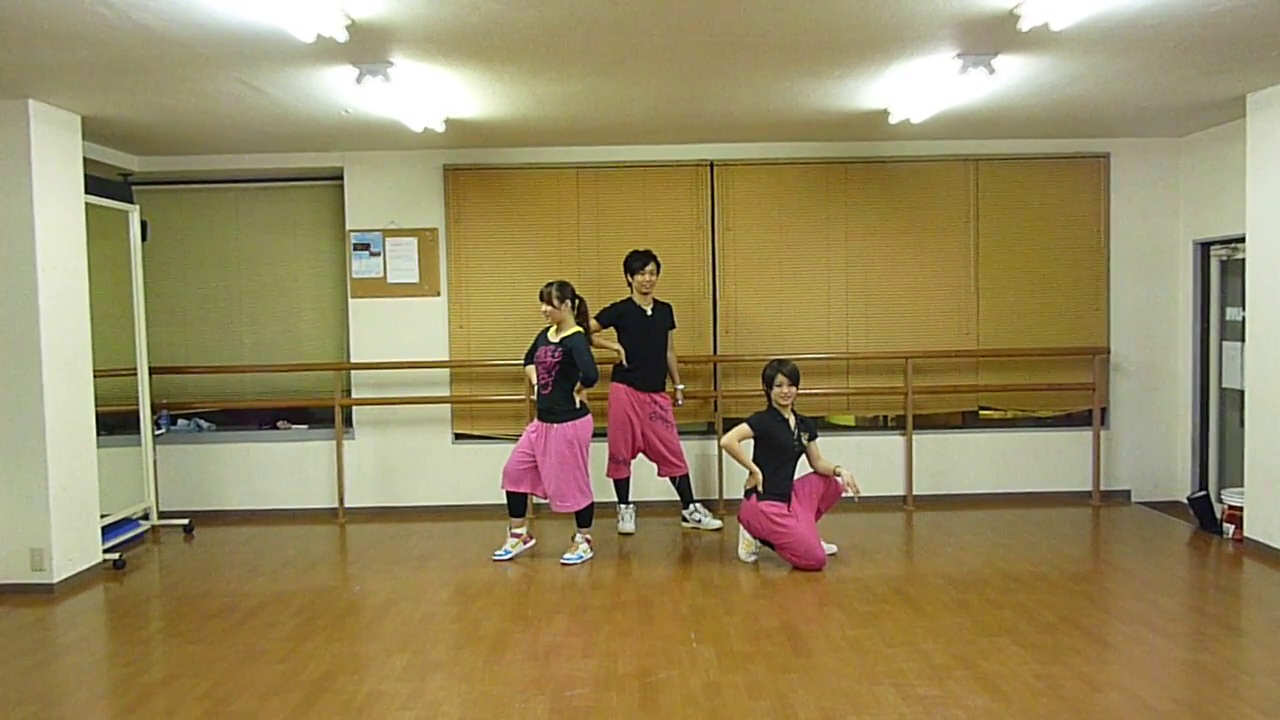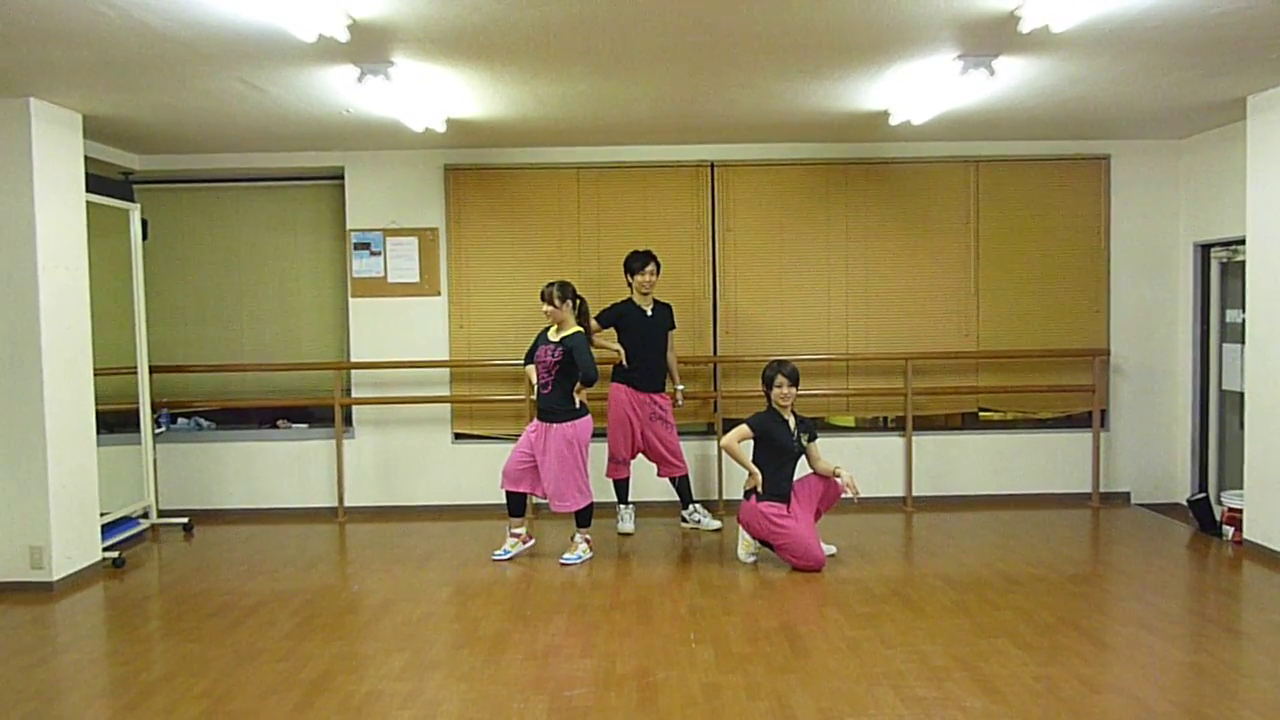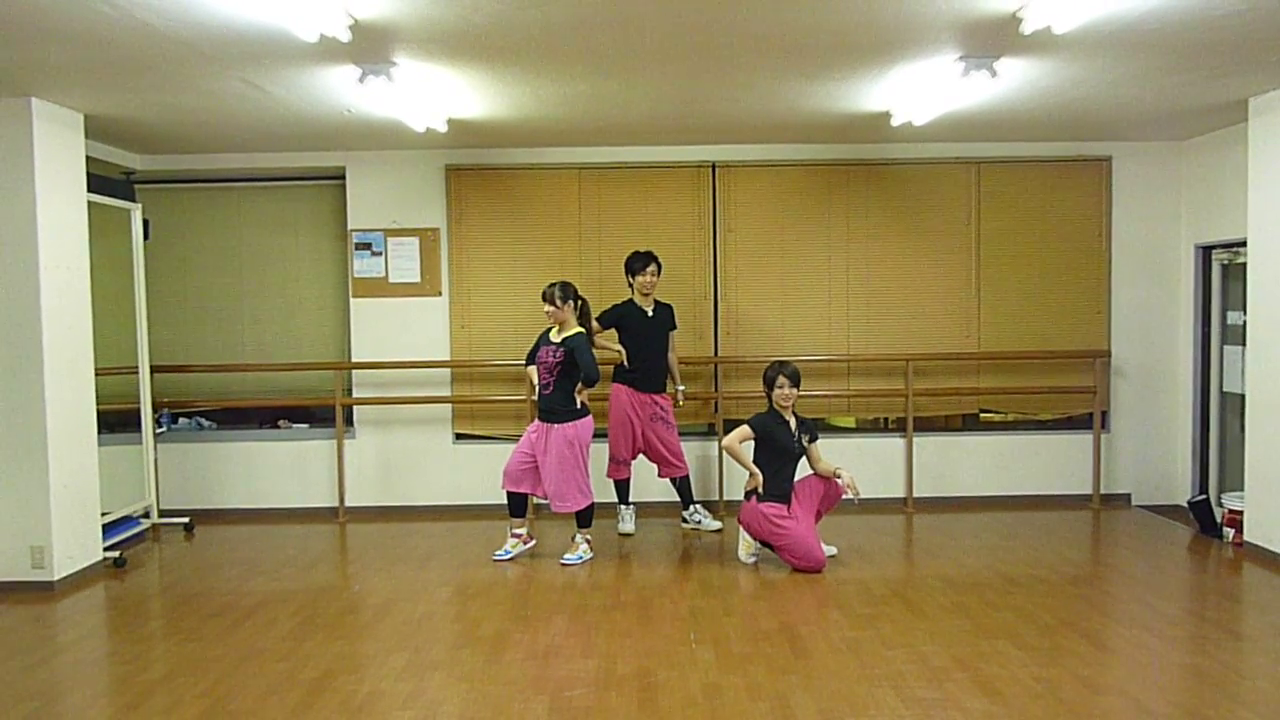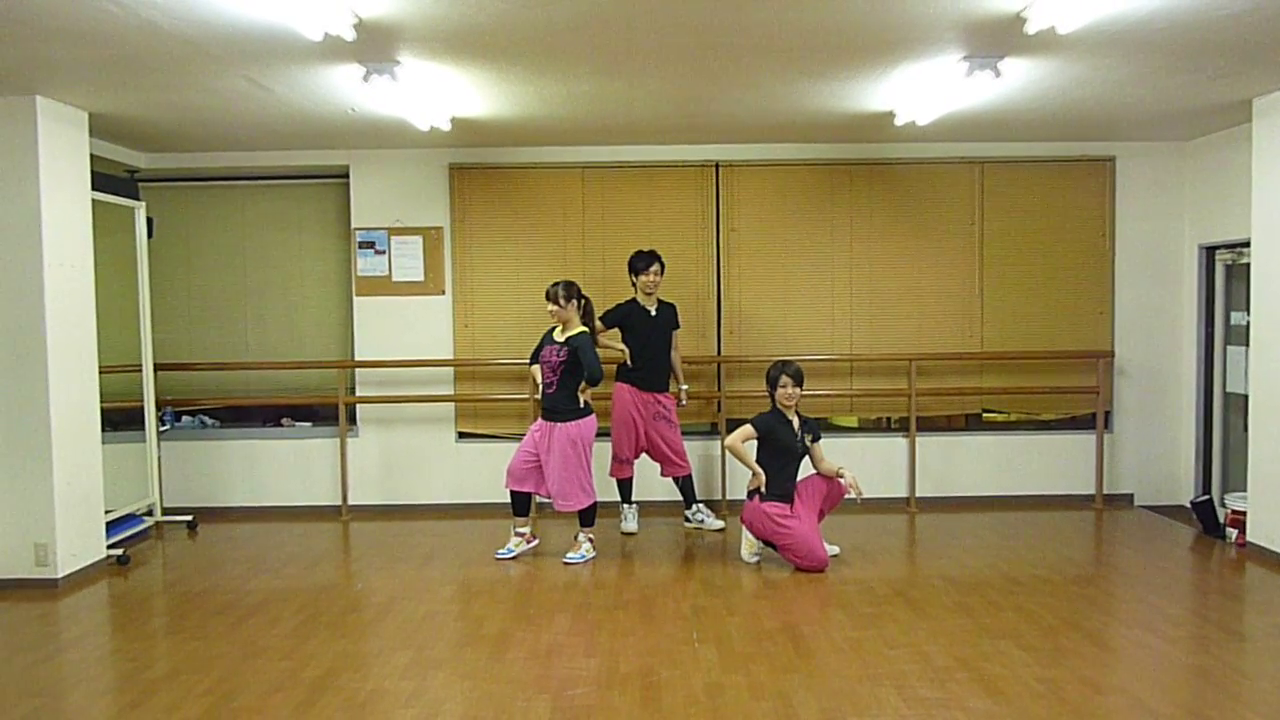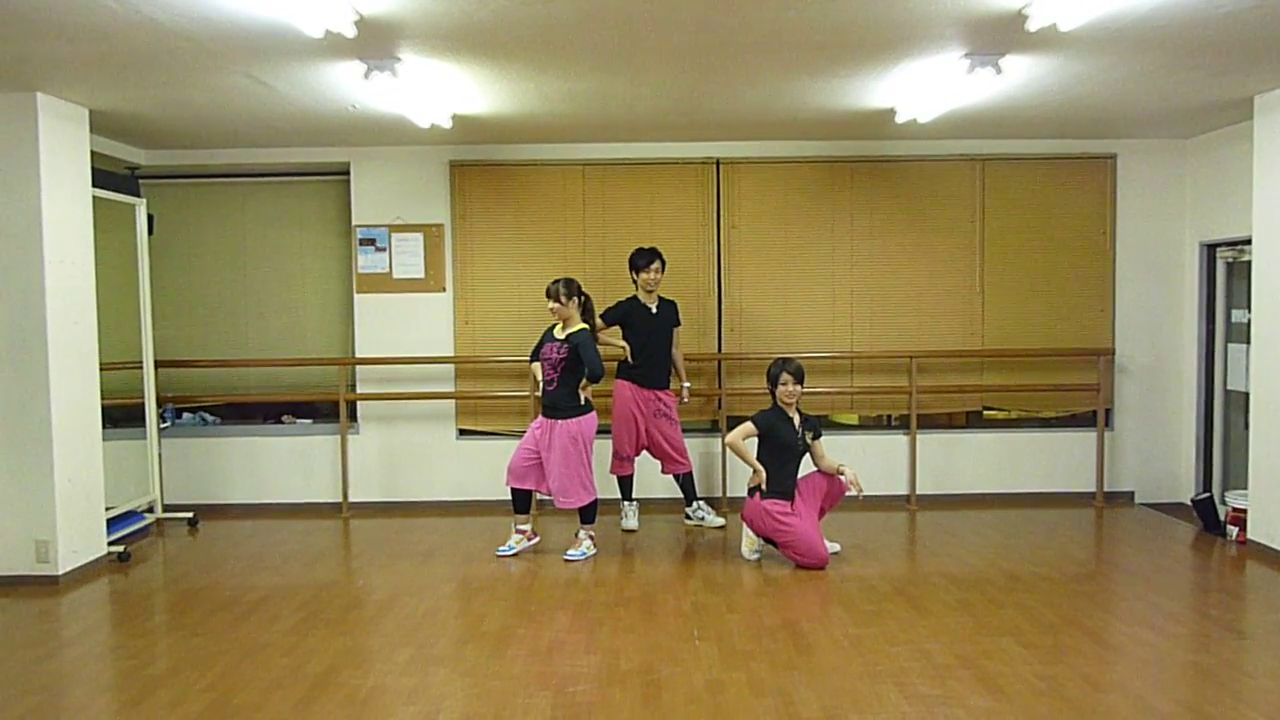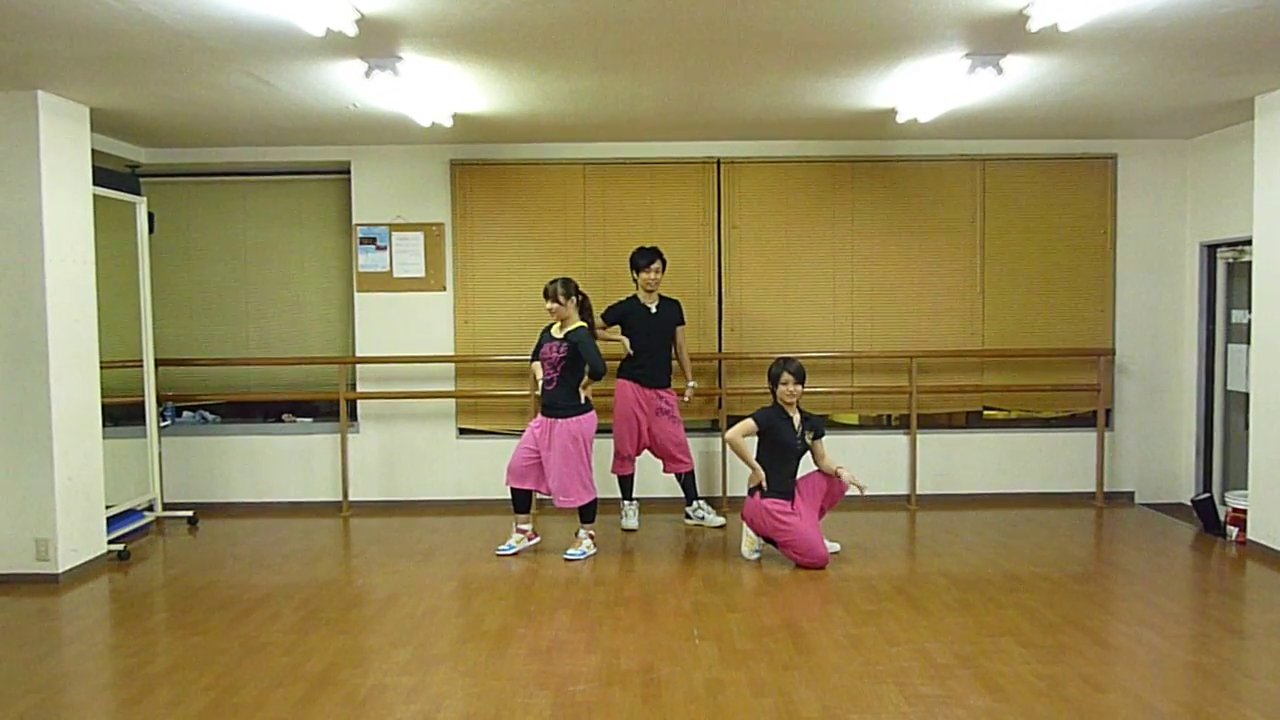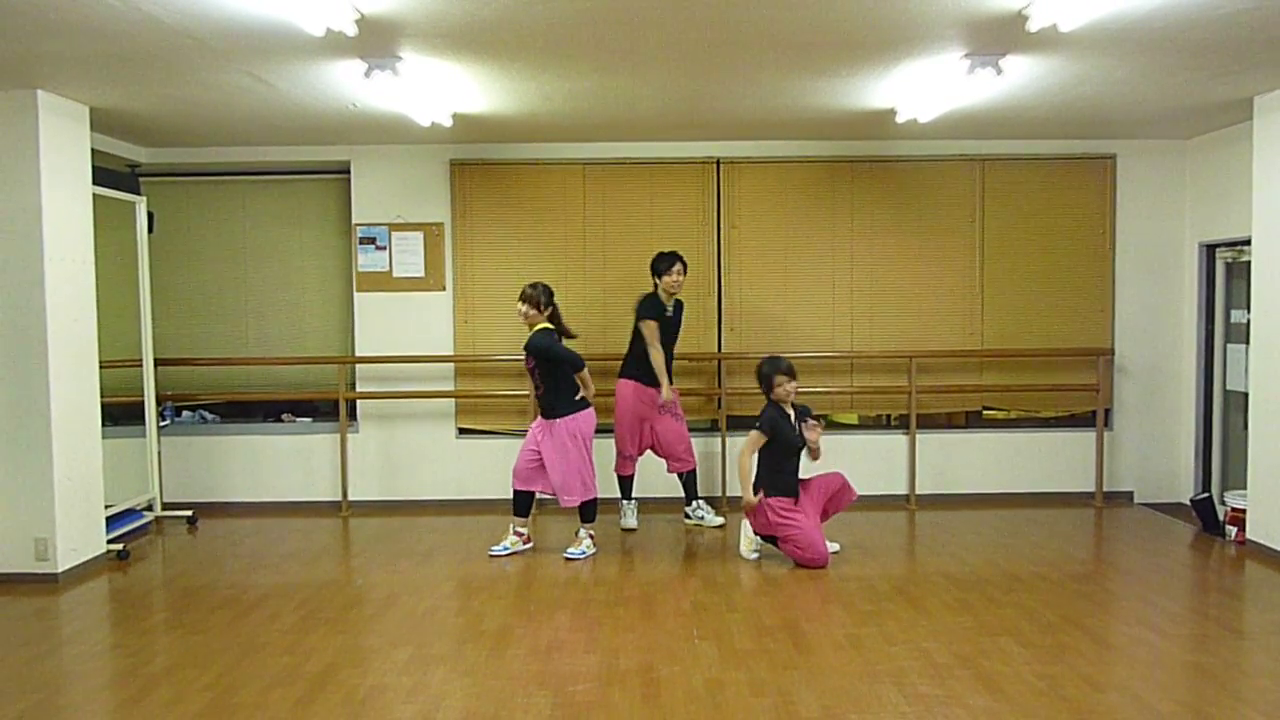
dt=0.3s
person 1, frame 1
left shoulder: (665, 310)
right shoulder: (620, 310)
left wrist: (678, 386)
right wrist: (615, 347)
left hip: (656, 393)
right hip: (625, 390)
left knee: (672, 451)
right knee: (621, 451)
left ankle: (690, 509)
right ankle: (625, 509)
person 1, frame 2
left shoulder: (665, 311)
right shoulder: (620, 311)
left wrist: (678, 386)
right wrist: (614, 347)
left hip: (656, 393)
right hip: (625, 391)
left knee: (671, 452)
right knee: (621, 451)
left ankle: (689, 510)
right ankle: (624, 509)
person 1, frame 3
left shoulder: (666, 311)
right shoulder: (621, 311)
left wrist: (679, 387)
right wrist: (616, 347)
left hip: (657, 394)
right hip: (626, 391)
left knee: (672, 452)
right knee: (622, 451)
left ankle: (690, 510)
right ankle: (625, 510)
person 1, frame 4
left shoulder: (670, 311)
right shoulder: (624, 311)
left wrist: (682, 386)
right wrist: (619, 346)
left hip: (660, 393)
right hip: (629, 391)
left knee: (675, 451)
right knee: (625, 451)
left ankle: (693, 510)
right ankle: (628, 509)
person 1, frame 5
left shoulder: (670, 308)
right shoulder: (625, 308)
left wrist: (684, 383)
right wrist: (619, 343)
left hip: (661, 390)
right hip: (630, 388)
left knee: (676, 449)
right knee: (625, 448)
left ankle: (693, 507)
right ankle: (628, 506)
person 1, frame 6
left shoulder: (672, 307)
right shoulder: (623, 309)
left elbow: (680, 346)
left wrist: (690, 381)
right wrist: (618, 337)
left hip: (662, 390)
right hip: (630, 386)
left knee: (678, 447)
right knee: (626, 448)
left ankle: (694, 507)
right ankle: (628, 506)
person 1, frame 7
left shoulder: (678, 307)
right shoulder: (648, 304)
right elbow: (653, 347)
right wrist: (664, 385)
left hip: (662, 388)
right hip: (633, 385)
left knee: (680, 446)
right knee: (627, 448)
left ankle: (693, 506)
right ankle: (628, 505)
person 2, frame 1
left shoulder: (576, 340)
right shoulder: (545, 335)
left elbow: (591, 374)
right elbow: (529, 360)
left wrist: (577, 391)
right wrist: (536, 383)
left hip: (570, 423)
right hip: (542, 422)
left knee: (573, 482)
right knee: (514, 471)
left ankle: (584, 541)
right ankle: (519, 535)
person 2, frame 2
left shoulder: (576, 339)
right shoulder: (545, 335)
left elbow: (590, 374)
right elbow: (529, 360)
left wrist: (576, 391)
right wrist: (536, 383)
left hip: (569, 423)
right hip: (542, 422)
left knee: (573, 482)
right knee: (513, 470)
left ankle: (583, 541)
right ankle: (518, 535)
person 2, frame 3
left shoulder: (578, 340)
right shoulder: (547, 335)
left elbow: (592, 375)
right elbow: (530, 360)
left wrist: (578, 392)
right wrist: (537, 384)
left hip: (570, 424)
right hip: (543, 422)
left knee: (574, 483)
right knee: (514, 471)
left ankle: (583, 541)
right ankle: (519, 535)
person 2, frame 4
left shoulder: (582, 339)
right shoulder: (551, 335)
left elbow: (596, 374)
right elbow: (534, 360)
left wrist: (581, 391)
right wrist: (541, 383)
left hip: (574, 423)
right hip: (546, 421)
left knee: (576, 481)
right knee: (518, 470)
left ankle: (586, 540)
right ankle: (522, 535)
person 2, frame 5
left shoulder: (582, 336)
right shoulder: (551, 332)
left elbow: (596, 371)
right elbow: (535, 358)
left wrist: (581, 388)
right wrist: (541, 380)
left hip: (574, 420)
right hip: (546, 418)
left knee: (577, 478)
right knee: (519, 468)
left ankle: (586, 537)
right ankle: (523, 532)
person 2, frame 6
left shoulder: (579, 335)
right shoulder: (549, 332)
left elbow: (599, 368)
right elbow: (536, 359)
left wrist: (582, 387)
right wrist: (541, 379)
left hip: (573, 419)
right hip: (546, 417)
left knee: (576, 477)
right knee: (518, 467)
left ankle: (587, 537)
right ankle: (523, 532)
person 2, frame 7
left shoulder: (538, 341)
right shoulder: (540, 335)
left elbow: (575, 361)
right elbow: (555, 364)
left wrist: (587, 389)
left hip: (571, 418)
right hip: (547, 418)
left knee: (577, 477)
right knee: (524, 471)
left ankle: (586, 536)
right ankle: (519, 535)
person 3, frame 1
left shoulder: (805, 424)
right shoulder: (763, 420)
left elbow: (817, 462)
right elbow: (727, 441)
left wrist: (839, 470)
right wrist: (754, 470)
left hip: (788, 496)
right hip: (764, 503)
right knee: (815, 559)
left ankle: (802, 534)
right ankle: (759, 533)
person 3, frame 2
left shoulder: (804, 425)
right shoulder: (763, 420)
left elbow: (817, 463)
right elbow: (727, 442)
left wrist: (839, 471)
right wrist: (754, 471)
left hip: (787, 497)
right hip: (763, 504)
right knee: (813, 560)
left ankle: (800, 535)
right ankle: (759, 535)
person 3, frame 3
left shoulder: (805, 426)
right shoulder: (764, 421)
left elbow: (817, 464)
right elbow: (728, 442)
left wrist: (840, 472)
right wrist: (755, 472)
left hip: (788, 498)
right hip: (764, 505)
right knee: (814, 561)
left ankle: (801, 535)
right ankle: (759, 536)
person 3, frame 4
left shoulder: (808, 425)
right shoulder: (767, 421)
left elbow: (820, 463)
right elbow: (731, 442)
left wrist: (842, 472)
right wrist: (757, 471)
left hip: (791, 498)
right hip: (766, 505)
right knee: (817, 561)
left ankle: (803, 534)
right ankle: (762, 536)
person 3, frame 5
left shoulder: (809, 423)
right shoulder: (768, 418)
left elbow: (821, 461)
right elbow: (732, 439)
left wrist: (843, 469)
right wrist: (758, 468)
left hip: (791, 496)
right hip: (767, 503)
right knee: (818, 558)
left ankle: (804, 532)
right ankle: (762, 534)
person 3, frame 6
left shoulder: (812, 422)
right shoulder: (768, 416)
left elbow: (821, 460)
right elbow: (731, 436)
left wrist: (840, 471)
right wrist: (755, 469)
left hip: (791, 495)
right hip: (767, 502)
right knee: (818, 557)
left ankle: (806, 532)
right ankle: (763, 534)
person 3, frame 7
left shoulder: (803, 413)
right shoulder: (770, 417)
left elbow: (814, 456)
right elbow: (745, 454)
left wrist: (815, 441)
right wrist: (747, 494)
left hip: (795, 493)
right hip: (772, 500)
right knee: (817, 557)
left ankle: (808, 531)
right ankle: (761, 532)
